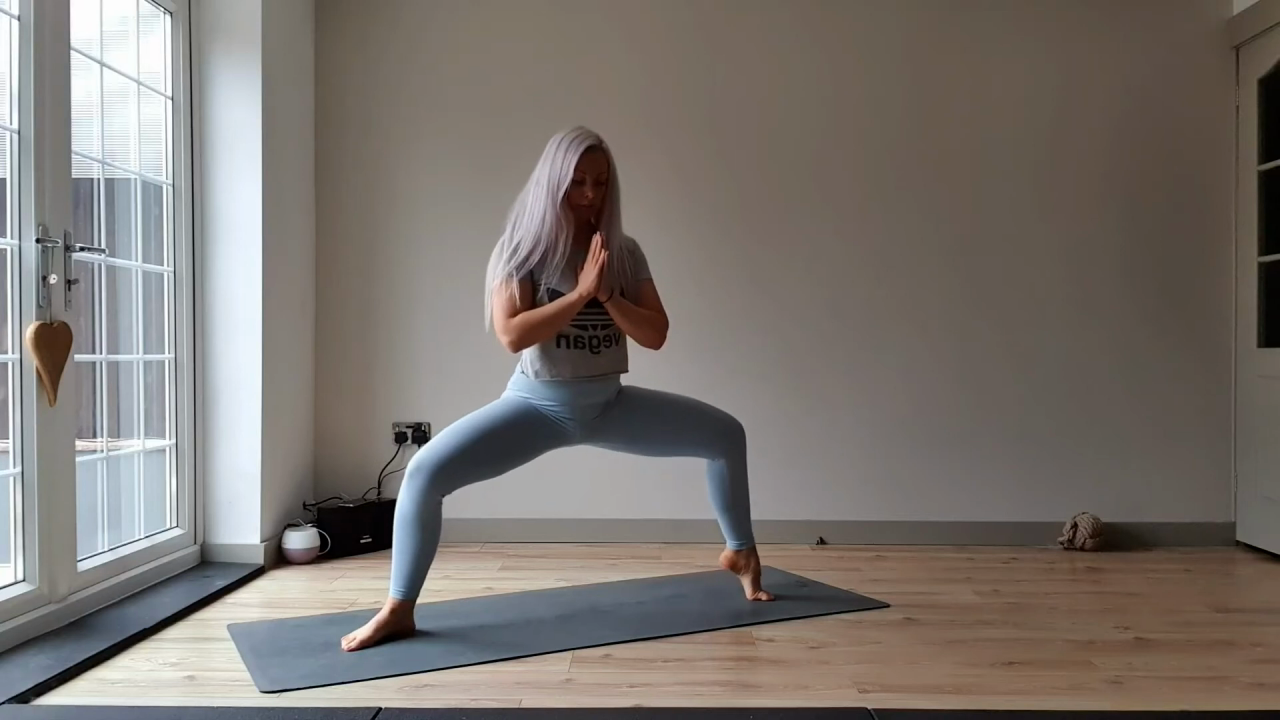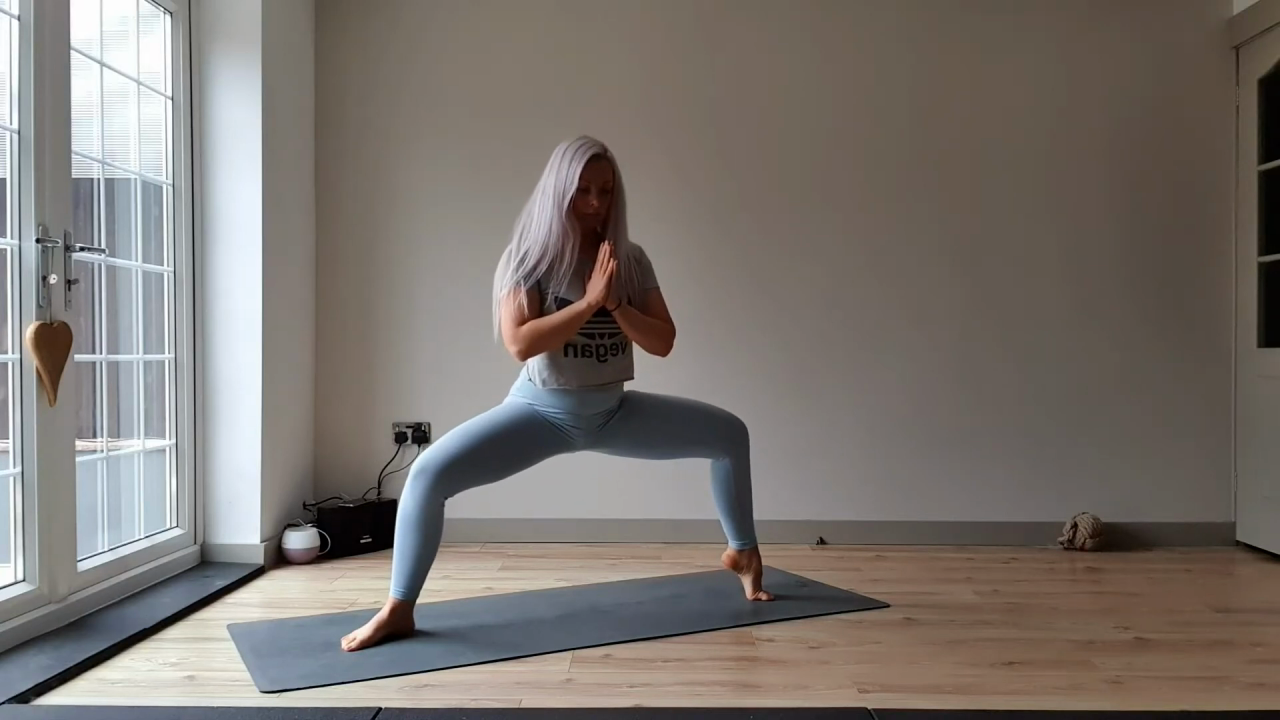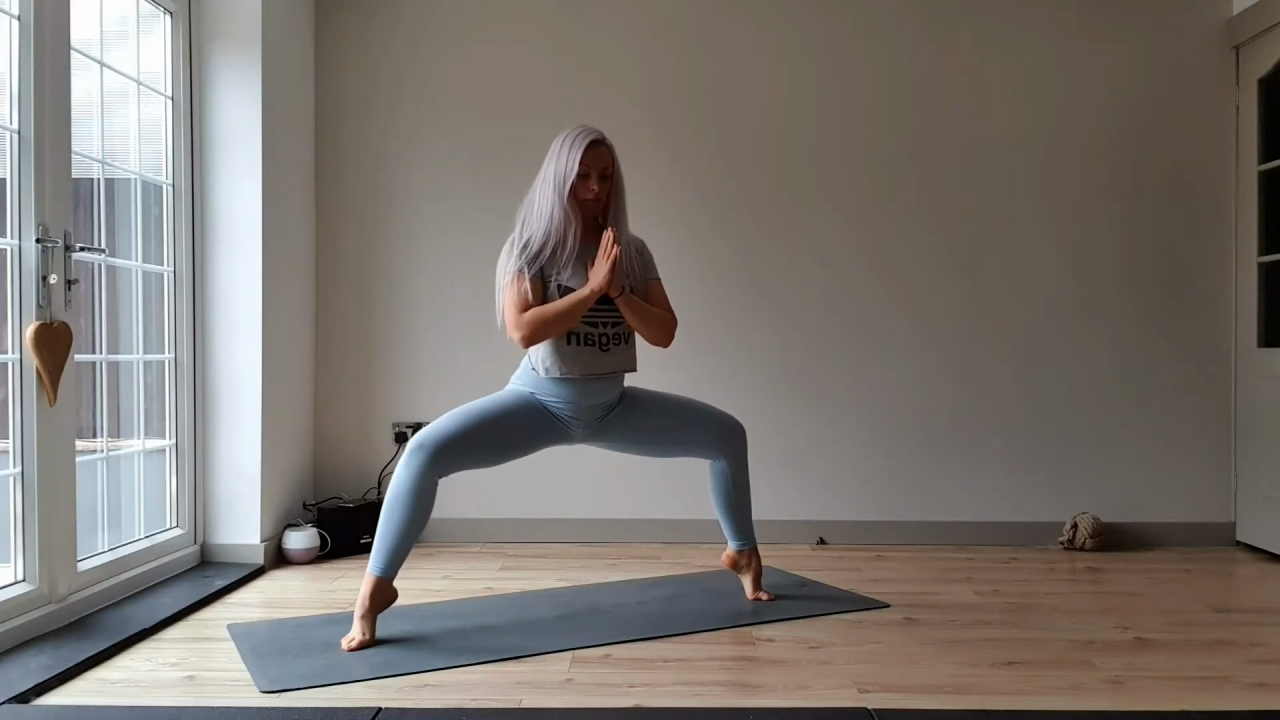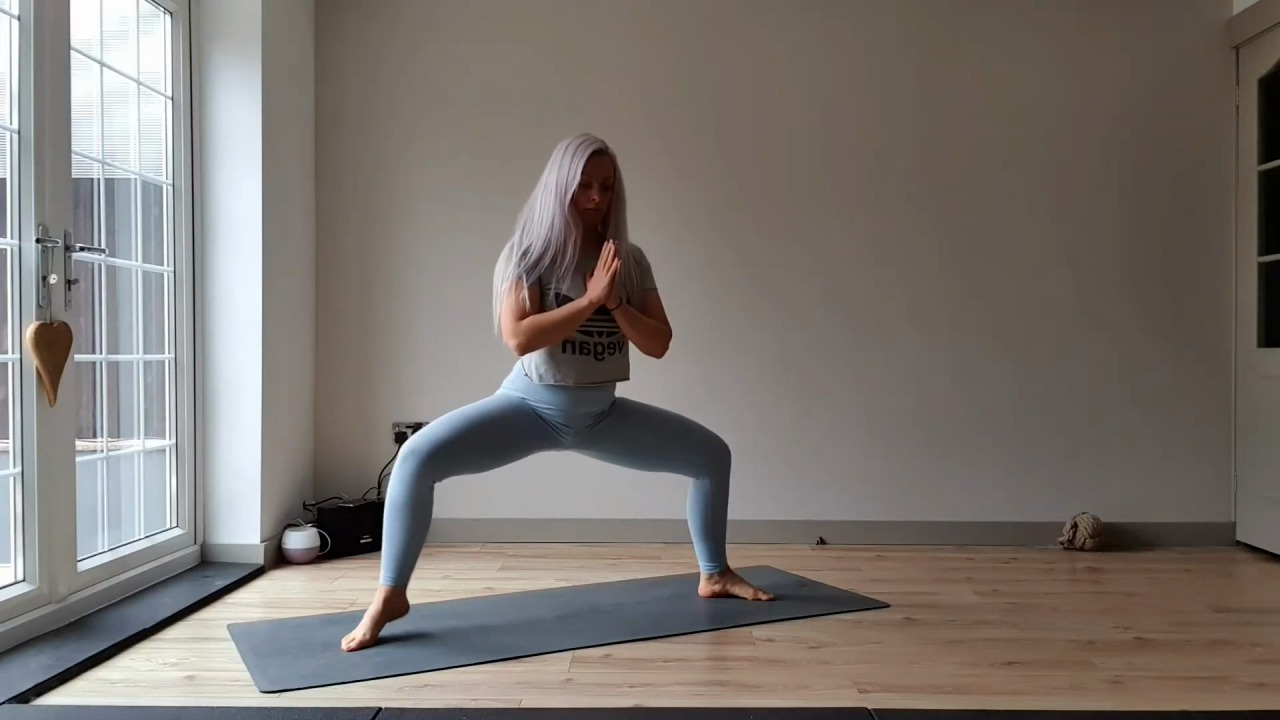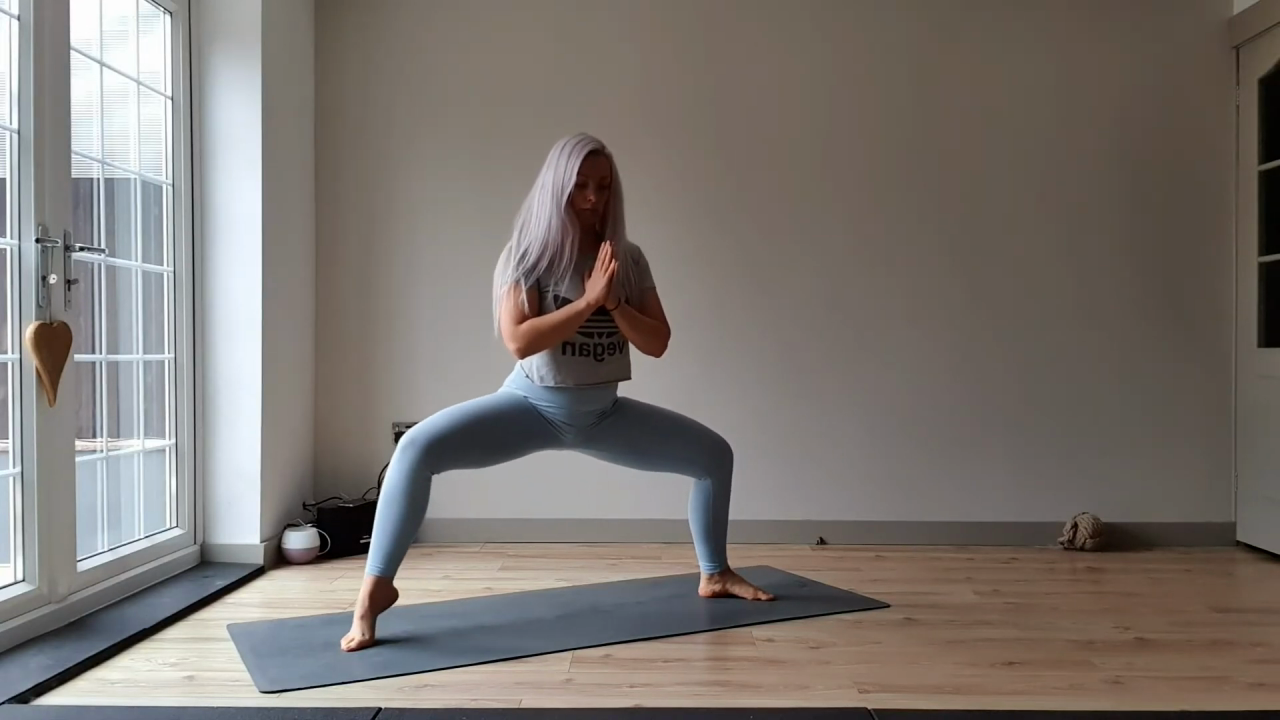
dt=1s
person 1, frame 1
left shoulder: (624, 252)
right shoulder: (523, 247)
left elbow: (656, 334)
right elbow: (511, 335)
left wrist: (607, 296)
right wrist: (580, 292)
left hip: (608, 403)
right hip: (537, 404)
left knee: (727, 435)
right knee: (426, 471)
left ankle: (741, 552)
right ankle: (398, 610)
person 1, frame 2
left shoulder: (630, 259)
right shoulder: (529, 257)
left elbow: (663, 342)
right elbow: (519, 343)
left wrist: (614, 305)
right wrist: (588, 302)
left hip: (612, 410)
right hip: (540, 410)
left knee: (731, 433)
right knee: (430, 472)
left ankle: (743, 553)
right ankle: (398, 608)
person 1, frame 3
left shoulder: (632, 251)
right shoulder: (531, 245)
left elbow: (664, 333)
right elbow: (523, 330)
left wrist: (618, 292)
right wrist: (591, 288)
left hip: (611, 404)
right hip: (540, 400)
left knee: (728, 435)
right knee: (424, 451)
left ankle: (742, 551)
right ankle: (377, 587)
person 1, frame 4
left shoulder: (629, 260)
right shoulder: (529, 251)
left elbow: (659, 344)
right elbow: (518, 337)
left wrist: (615, 303)
right wrist: (590, 299)
left hip: (600, 412)
right hip: (531, 404)
left knee: (713, 454)
right knee: (419, 456)
left ankle: (714, 574)
right ankle: (390, 593)
person 1, frame 5
left shoulder: (627, 258)
right shoulder: (528, 253)
left elbow: (658, 343)
right elbow: (518, 341)
left wrist: (613, 304)
right wrist: (588, 300)
left hip: (602, 411)
right hip: (533, 404)
left knee: (715, 454)
right knee: (418, 448)
left ankle: (714, 574)
right ankle: (377, 586)
